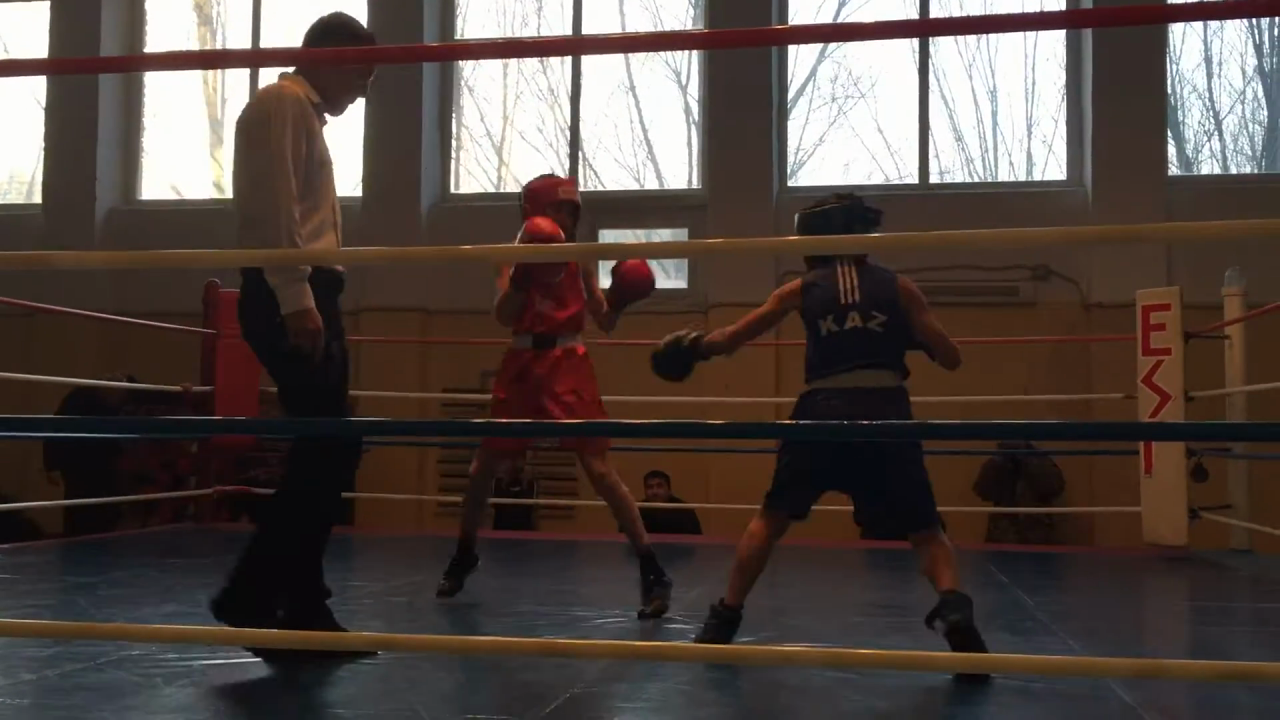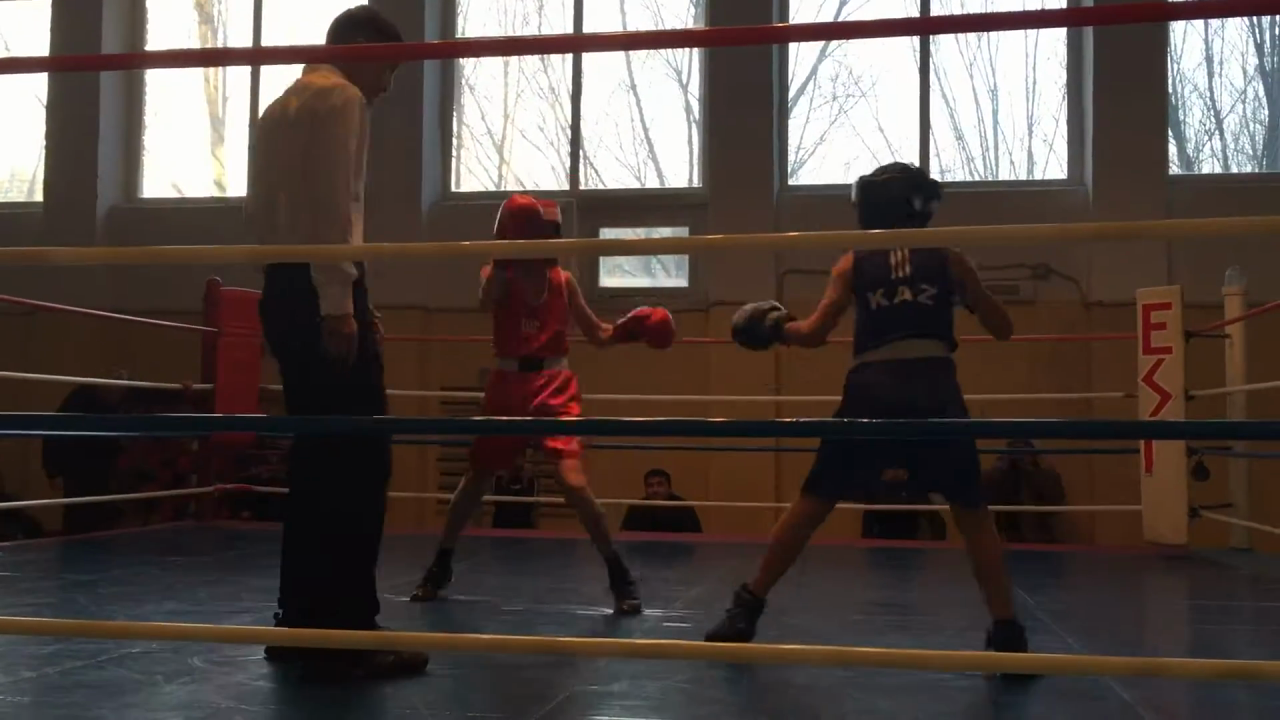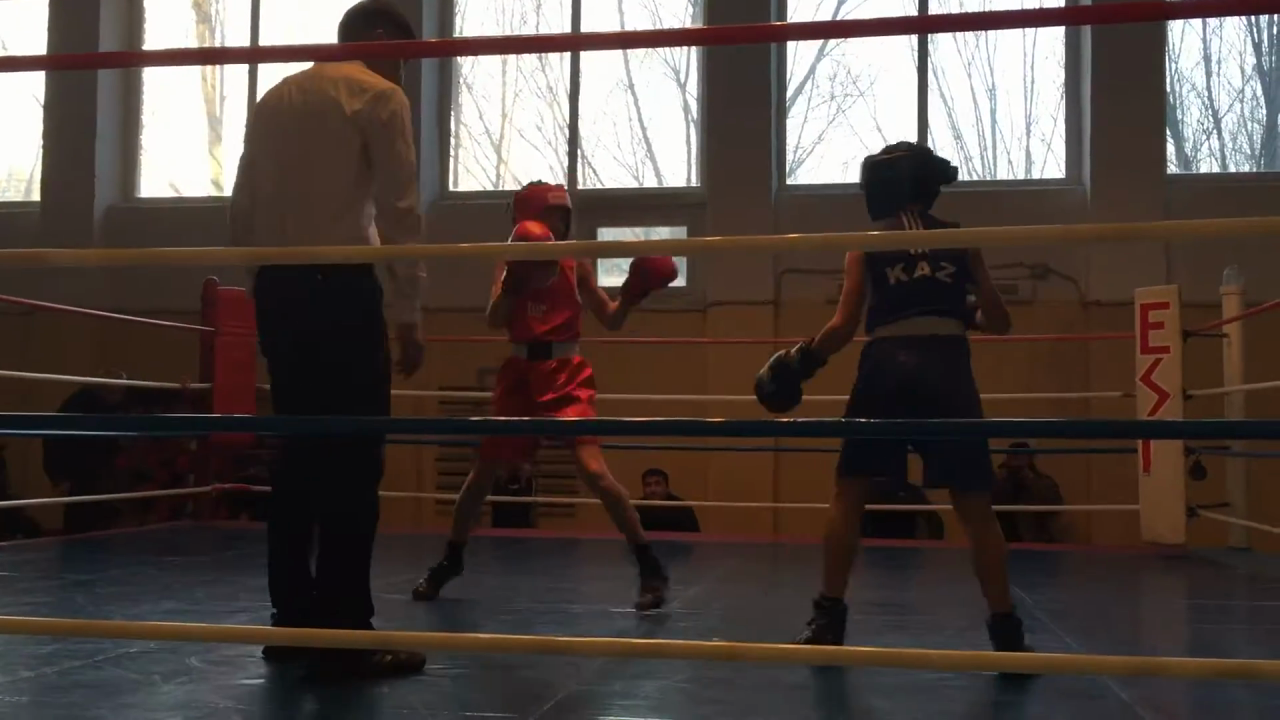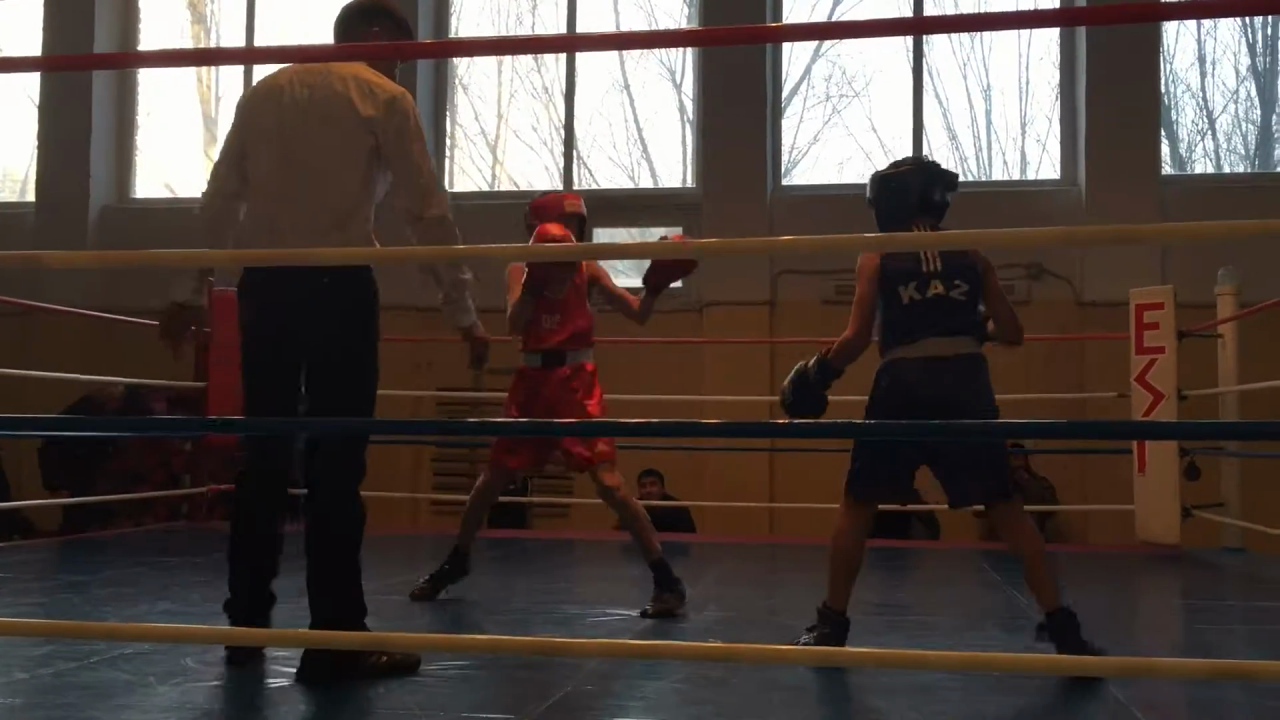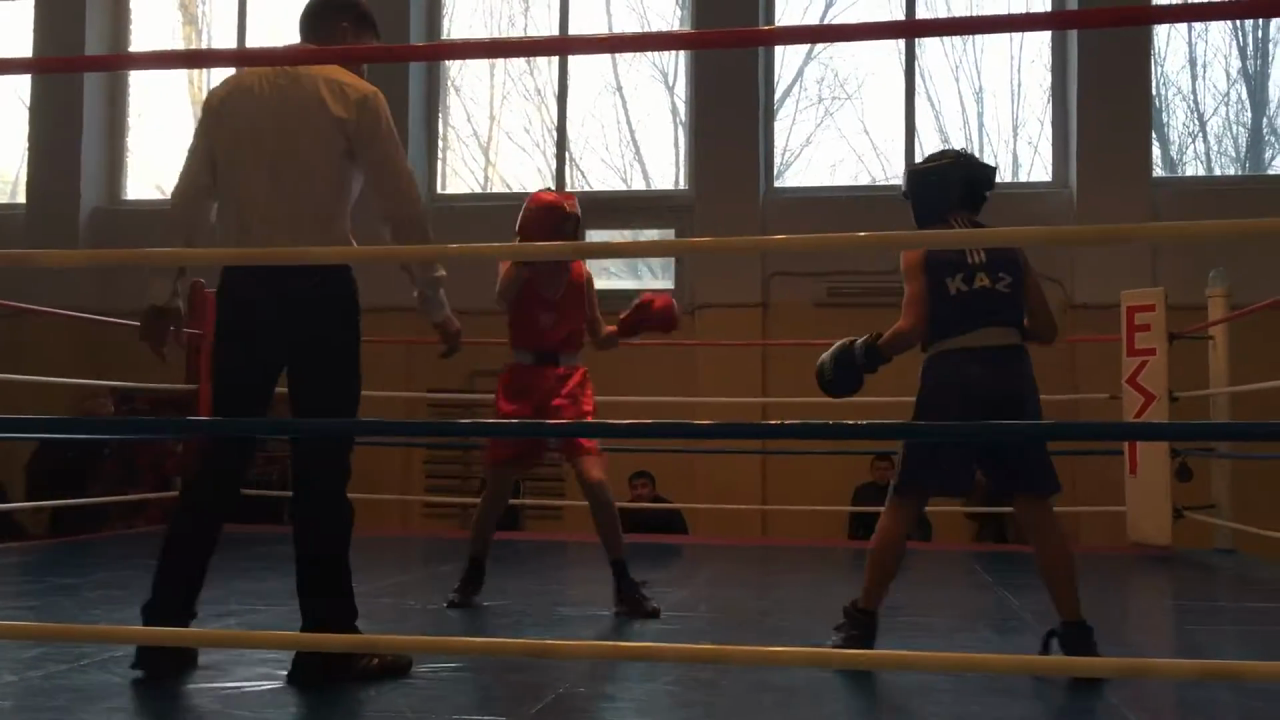
dt=0.2s
person 1, frame 1
left shoulder: (298, 114)
right shoulder: (281, 101)
right elbow: (272, 207)
left wrist: (317, 304)
right wrist: (298, 298)
left hip: (301, 302)
right hip: (289, 301)
left knee: (320, 453)
right knee: (329, 451)
left ankle: (298, 610)
right ankle: (251, 593)
person 1, frame 2
left shoulder: (282, 107)
right shoulder: (342, 99)
right elbow: (332, 204)
right wrist: (338, 303)
left hip: (283, 291)
right hip: (319, 296)
left knee: (316, 456)
right knee: (361, 458)
left ankle: (301, 621)
right ankle: (346, 632)
person 1, frame 3
left shoulder: (275, 98)
right shoulder: (377, 96)
left elbow: (243, 211)
right elbow: (398, 209)
left wrist: (248, 287)
right wrist: (407, 313)
left hip: (277, 287)
right hip: (339, 287)
left knee: (299, 456)
right knee: (352, 461)
left ankle: (293, 622)
right ankle: (341, 634)
person 1, frame 4
left shoulder: (263, 92)
right shoulder: (384, 99)
left elbow: (219, 201)
right elbow: (426, 211)
left wrist: (191, 292)
right wrist: (463, 310)
left hip: (265, 285)
right hip: (338, 288)
left knee: (264, 455)
right knee: (336, 462)
left ankle: (247, 621)
right ankle: (336, 639)
person 1, frame 5
left shoulder: (228, 94)
right shoulder: (355, 97)
left elbow: (188, 202)
right elbow: (402, 208)
left wrist: (167, 294)
right wrist: (437, 304)
left hip: (244, 287)
right hip: (318, 289)
left knee: (222, 456)
right knee: (321, 464)
left ankle: (166, 627)
right ankle: (328, 640)
person 2, frame 1
left shoulder: (803, 288)
right shoulder: (897, 286)
left elbow: (734, 335)
right elbow: (950, 359)
left wrist: (690, 347)
right wrist: (916, 337)
left hip: (820, 413)
right hip: (883, 413)
left knee: (772, 518)
right knee: (927, 535)
left ankle: (724, 618)
right ankle: (953, 608)
person 2, frame 2
left shoulder: (853, 263)
right shoulder: (946, 257)
left elbow: (815, 333)
right elbow: (1001, 328)
left wrist: (770, 326)
right wrist: (965, 299)
left hip: (871, 389)
right hip: (934, 388)
left knee: (811, 504)
right knee: (972, 515)
left ankle: (745, 610)
right ankle: (1007, 633)
person 2, frame 3
left shoulder: (866, 243)
right shoulder: (958, 240)
left elbow: (843, 324)
right elbow: (998, 321)
left wrist: (800, 360)
left hip: (885, 368)
right hip: (947, 365)
left knee: (849, 492)
right knee: (973, 501)
left ankle: (828, 618)
right ankle: (1005, 628)
person 2, frame 4
left shoulder: (877, 257)
right shoulder: (971, 254)
left elbow: (858, 337)
right elbow: (1014, 333)
left wrist: (820, 372)
left hip: (904, 385)
right hip: (966, 384)
left knee: (858, 507)
right knee: (1007, 511)
left ankle: (831, 625)
right ankle: (1062, 625)
person 2, frame 5
left shoulder: (921, 248)
right shoulder: (1009, 248)
left elbow: (912, 328)
right elbow: (1046, 329)
left wrist: (866, 354)
left hip: (952, 377)
right hip: (1011, 377)
left knee: (906, 504)
right knee: (1035, 509)
left ankle: (861, 622)
right ankle: (1076, 636)
person 3, frame 1
left shoulder: (580, 259)
right shoulder: (515, 258)
left elbow: (605, 321)
right elbow: (503, 316)
left wrist: (621, 295)
right wrist: (521, 270)
left hip: (570, 368)
right hip: (521, 368)
left knee: (600, 471)
right knee: (483, 468)
left ankle: (653, 574)
right ankle: (464, 557)
person 3, frame 2
left shoulder: (564, 280)
right shoulder: (498, 270)
left elbow: (597, 334)
right elbow: (487, 303)
left wrist: (629, 327)
right wrist: (504, 254)
left hip: (555, 388)
right hip: (507, 387)
left knee: (573, 485)
right knee: (475, 481)
left ankle: (619, 576)
right ankle: (440, 567)
person 3, frame 3
left shoulder: (575, 265)
right shoulder: (507, 266)
left elbow: (612, 319)
right elbow: (495, 319)
left wrist: (637, 290)
right wrist: (516, 272)
left hip: (566, 376)
right hip: (519, 374)
left knee: (594, 471)
right knee: (483, 475)
left ankle: (650, 566)
right ankle: (451, 562)
person 3, frame 4
left shoulder: (589, 271)
right shoulder: (521, 270)
left elbow: (640, 313)
right elbow: (516, 322)
left wrist: (656, 281)
right wrist: (536, 277)
left hip: (578, 384)
right hip: (531, 384)
left knee: (610, 483)
right knee: (492, 482)
left ankle: (665, 579)
right ankle: (453, 564)
person 3, frame 5
left shoulder: (580, 275)
right shoulder: (517, 266)
left elbow: (598, 335)
right elbow: (504, 298)
left wrist: (633, 323)
right wrist: (525, 248)
left hip: (568, 383)
right hip: (521, 383)
left knee: (593, 479)
right knee: (498, 486)
left ankle: (624, 581)
right ankle: (472, 576)
